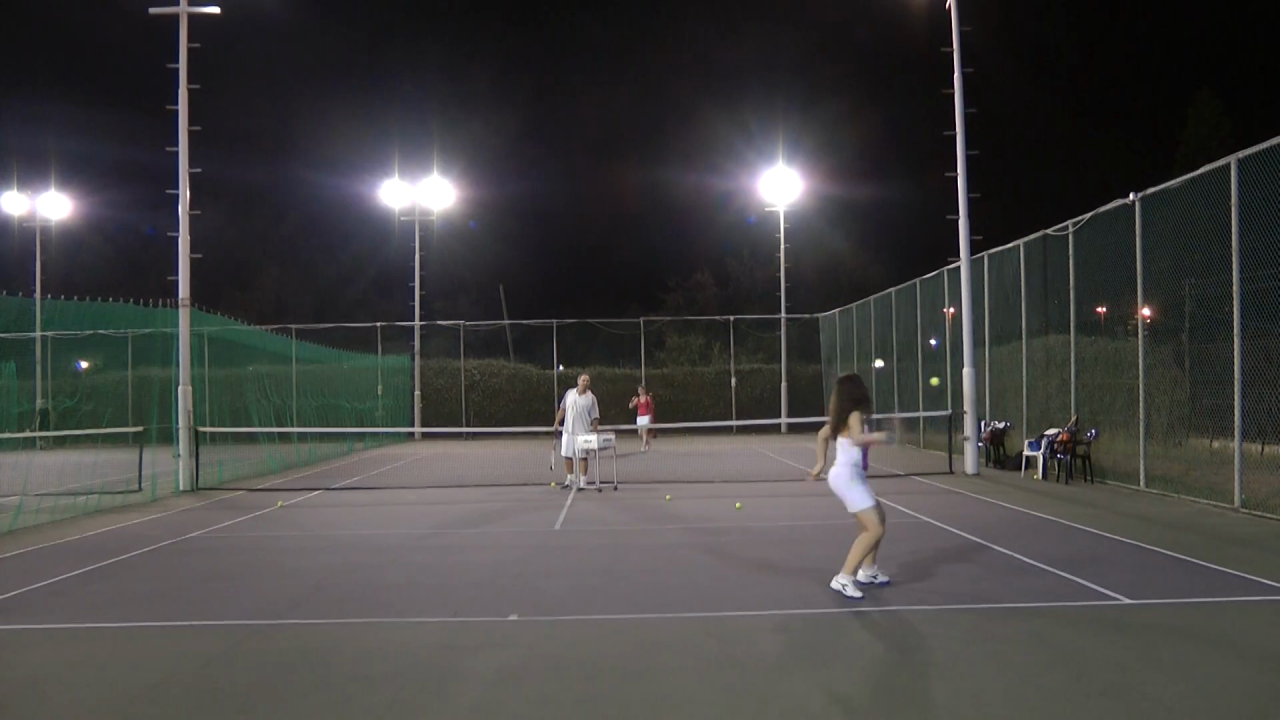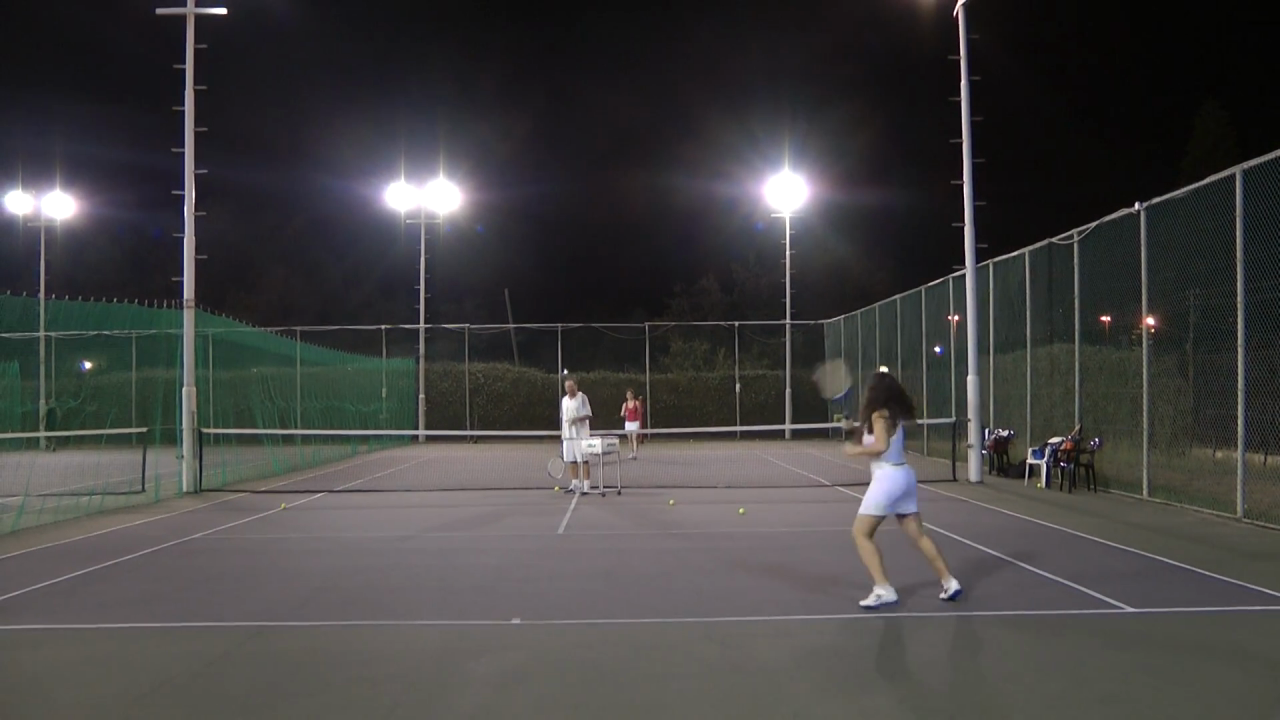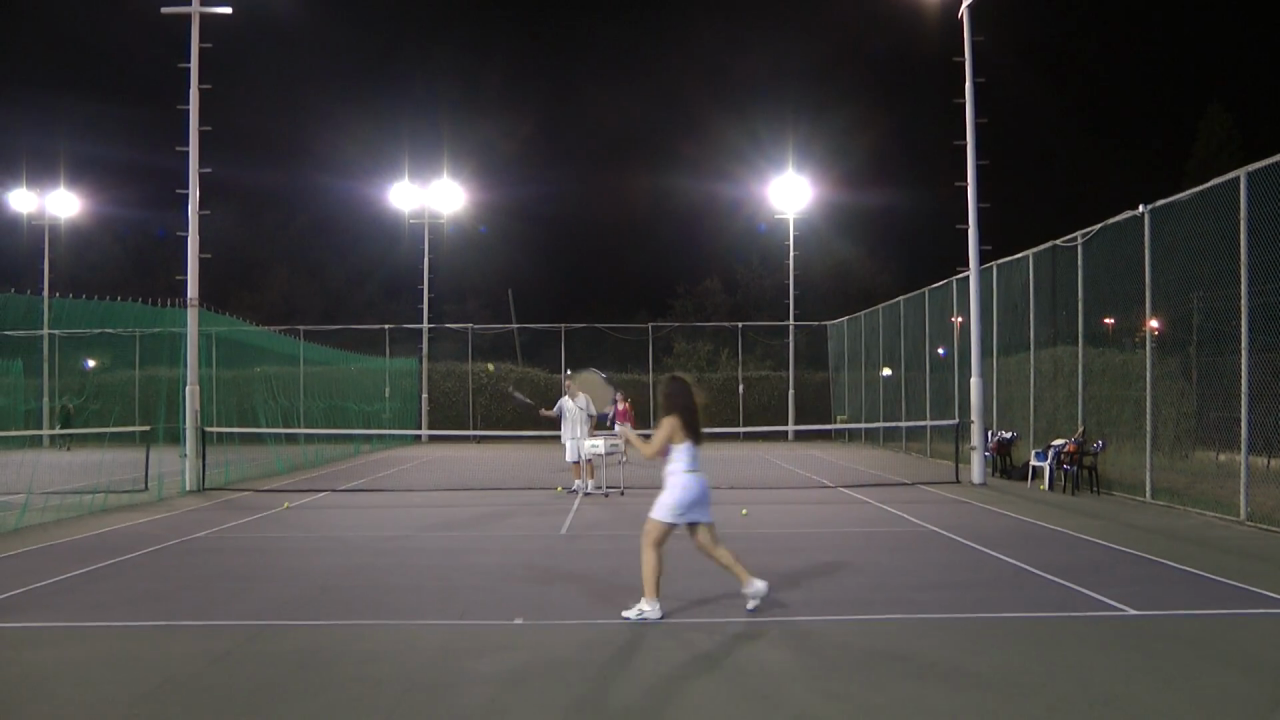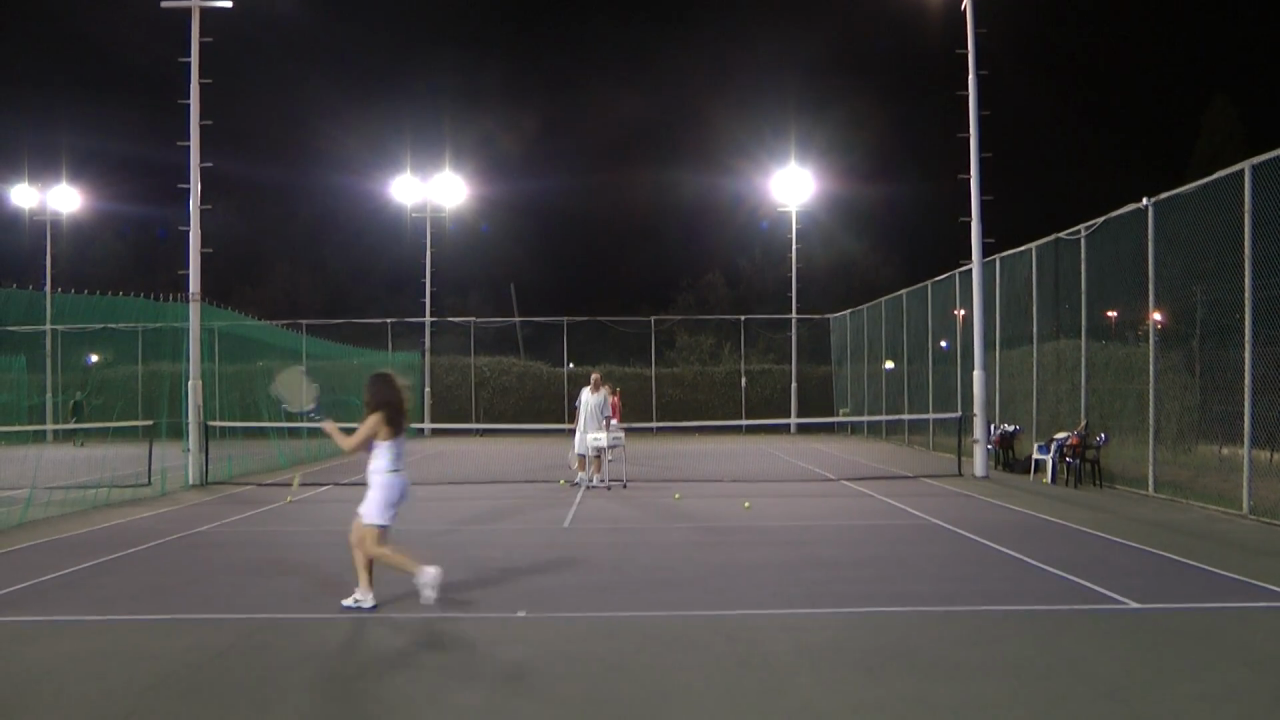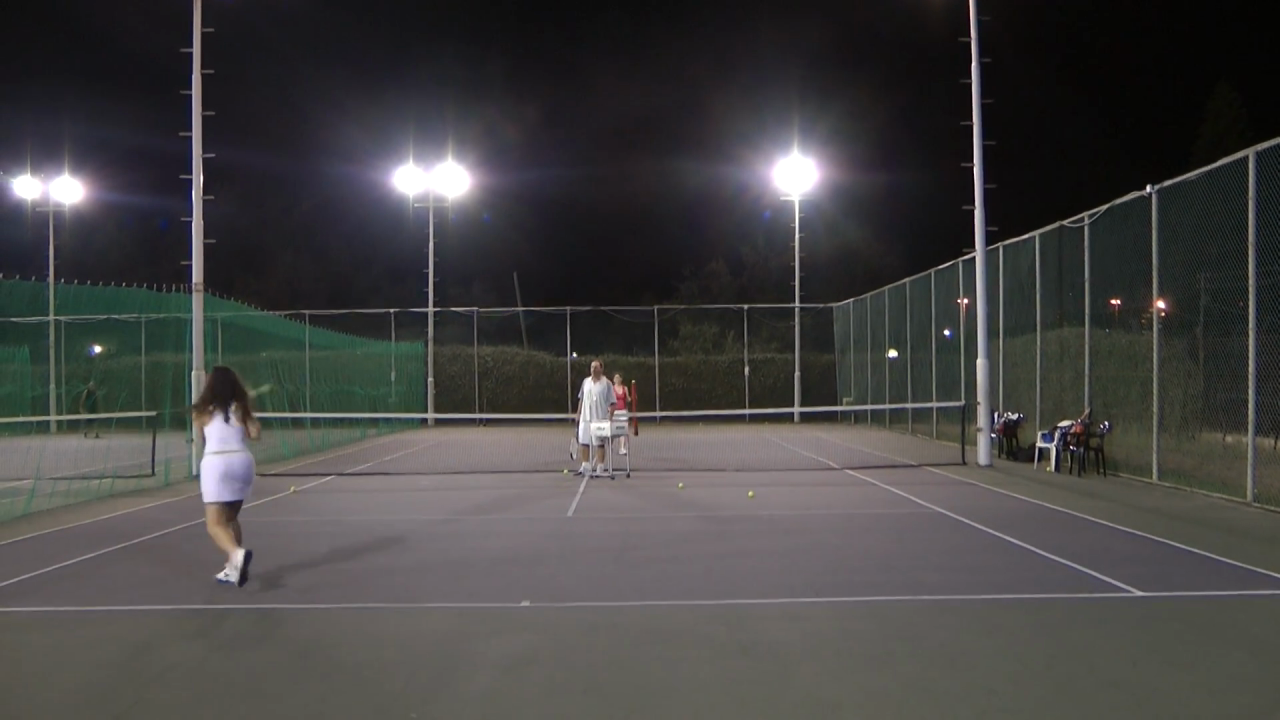
dt=1s
person 1, frame 1
left shoulder: (842, 416)
right shoulder: (855, 415)
left elbow: (822, 435)
right elbow: (858, 440)
left wrist: (821, 463)
right wrist: (876, 437)
left hip: (851, 477)
right hip: (847, 477)
left knee: (877, 518)
right knee: (875, 530)
left ankle: (868, 570)
right ankle: (843, 578)
person 1, frame 2
left shoulder: (879, 414)
right shoulder: (893, 415)
left elbow: (880, 447)
left wrist: (856, 450)
right wrist: (857, 428)
left hip: (887, 479)
right hip: (903, 476)
left knee: (861, 534)
right knee: (918, 535)
left ankle: (884, 590)
right ankle: (949, 582)
person 1, frame 3
left shoulder: (671, 421)
right shoulder: (688, 422)
left elbow: (649, 452)
left wrist: (630, 436)
left hip: (680, 486)
right hip: (695, 483)
left knee: (650, 543)
right knee: (708, 545)
left ankle: (650, 605)
right ankle: (752, 585)
person 1, frame 4
left shoulder: (377, 419)
right shoulder: (392, 419)
left elbow: (348, 446)
right elbow: (366, 444)
left wrist: (333, 430)
right wrist: (344, 434)
left hip: (384, 485)
right hip: (388, 483)
left knee: (372, 547)
right knee: (357, 539)
left ankle: (424, 572)
right ankle: (364, 594)
person 1, frame 5
left shoulder: (204, 409)
right shoulder: (240, 407)
right elbow: (254, 435)
left hip: (216, 465)
right hip: (242, 461)
left knee: (214, 524)
right knee: (229, 518)
left ankle: (238, 555)
right ankle: (234, 568)
